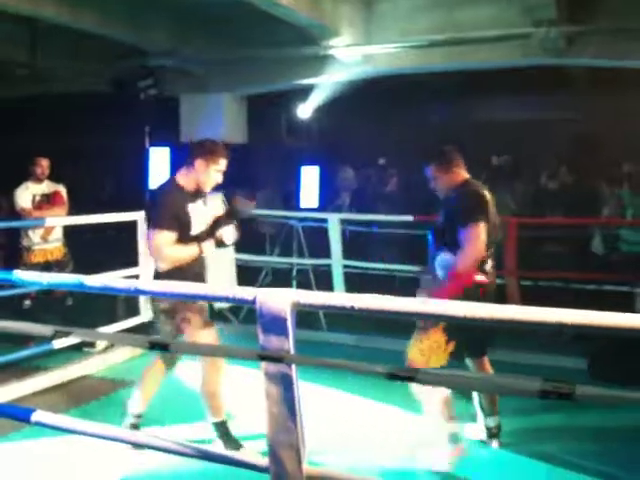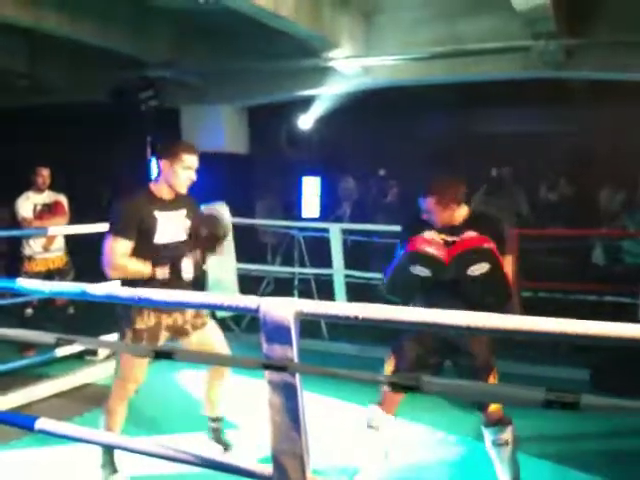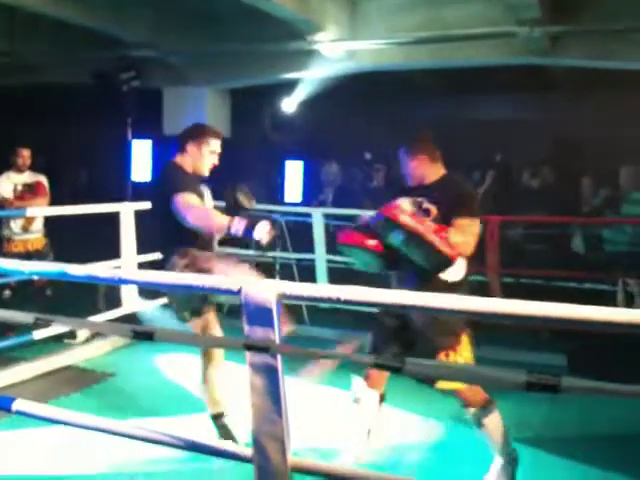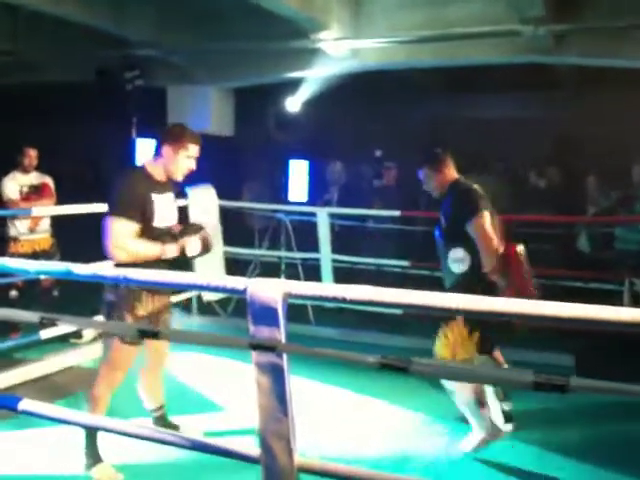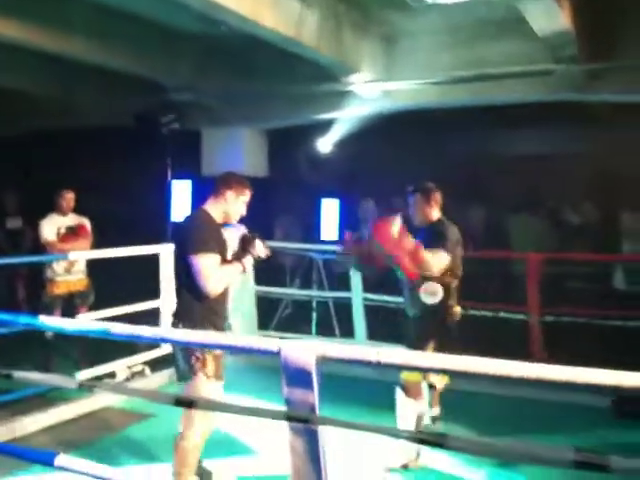
dt=0.7s
person 1, frame 1
left shoulder: (196, 194)
right shoulder: (166, 199)
left elbow: (207, 227)
right elbow: (163, 258)
left wrist: (230, 214)
right wrist: (211, 243)
right hip: (175, 295)
left knee: (167, 357)
right knee: (214, 358)
left ankle: (133, 424)
right ankle: (222, 430)
person 1, frame 2
left shoulder: (188, 205)
right shoulder: (133, 207)
left elbow: (205, 243)
right elbow: (113, 262)
left wrist: (211, 238)
right wrist: (166, 271)
left hip: (184, 303)
right hip: (147, 310)
left knee: (222, 358)
right knee: (127, 385)
left ankle: (214, 426)
person 1, frame 3
left shoulder: (189, 181)
right shoulder: (176, 178)
left elbow: (207, 227)
right elbow: (192, 215)
left wrist: (234, 209)
right wrist: (243, 226)
left hip: (194, 269)
right hip: (187, 263)
left knee: (213, 352)
right knee: (247, 279)
left ankle: (222, 429)
person 1, frame 4
left shoulder: (167, 185)
right shoulder: (131, 187)
right elbow: (117, 248)
left wrist: (184, 236)
right wrist: (174, 247)
left hip: (157, 290)
right hip: (130, 293)
left knee: (157, 358)
right knee: (113, 372)
left ankle: (160, 422)
right ankle: (91, 451)
person 1, frame 5
left shoulder: (209, 226)
right shoulder: (200, 226)
right elbow: (212, 283)
left wrist: (244, 257)
right wrist: (245, 259)
left hip: (206, 329)
right hip: (197, 333)
left knee: (199, 408)
right knee: (202, 416)
person 2, frame 1
left shoulder: (465, 197)
right shoulder: (476, 194)
left elbow: (474, 248)
left wrist: (440, 287)
right wrist: (444, 281)
left hip: (461, 293)
right hip: (476, 291)
left knee: (419, 361)
right knee: (478, 360)
right ankle: (491, 428)
person 2, frame 2
left shoulder: (488, 227)
right shoulder: (416, 227)
left elbow: (505, 281)
right elbow: (395, 280)
left wrist: (486, 256)
right wrist: (416, 255)
left hip: (468, 329)
right hip: (422, 326)
left knee: (491, 407)
right knee: (388, 397)
person 2, frame 3
left shoulder: (456, 193)
right shoulder: (407, 193)
left elbow: (461, 243)
left knee: (462, 385)
right knee: (371, 374)
right ankle: (354, 447)
person 2, frame 4
left shoulder: (463, 196)
right shoulder: (457, 197)
left elbow: (487, 242)
left wrist: (504, 287)
left hip: (476, 289)
right hip: (471, 287)
left knee: (447, 359)
right knee: (485, 351)
left ankle: (483, 426)
right ankle: (501, 415)
person 2, frame 5
left shoulder: (445, 233)
right shoulder: (425, 231)
left elbow: (430, 267)
left hip: (435, 316)
right hip: (422, 313)
left knee: (410, 381)
right knee: (428, 371)
left ankle: (408, 450)
right ankle: (432, 419)
person 3, frame 1
left shoulder: (58, 188)
right shoulder: (22, 191)
left elbow: (62, 211)
right elbow: (26, 216)
left wrist: (37, 213)
right wrist: (51, 212)
left hip: (56, 246)
right hip: (32, 248)
person 3, frame 2
left shoulder: (59, 198)
right shoulder: (23, 200)
left elbow: (63, 219)
right elbow: (27, 225)
left wrist: (38, 222)
right wrist: (52, 222)
left hip: (57, 255)
right hip: (33, 257)
left knee: (63, 296)
right ankle: (28, 341)
person 3, frame 3
left shoulder: (39, 179)
left elbow: (44, 201)
left wrist: (18, 203)
right wrist: (33, 203)
left hip: (37, 237)
right hip: (13, 238)
person 3, frame 4
left shoulder: (45, 180)
left elbow: (50, 202)
right elbow: (13, 206)
left wrist: (27, 205)
right wrist: (39, 201)
left hip: (44, 236)
right hip: (18, 238)
left ankle: (48, 301)
person 3, frame 5
left shoulder: (82, 221)
right shoulder: (47, 222)
left elbow: (86, 243)
right elbow: (52, 248)
left wrist: (62, 245)
right wrist: (71, 245)
left hip: (79, 275)
right hip: (57, 277)
left knee: (82, 311)
right knee: (54, 316)
left ankle: (82, 351)
right ankle: (52, 353)
